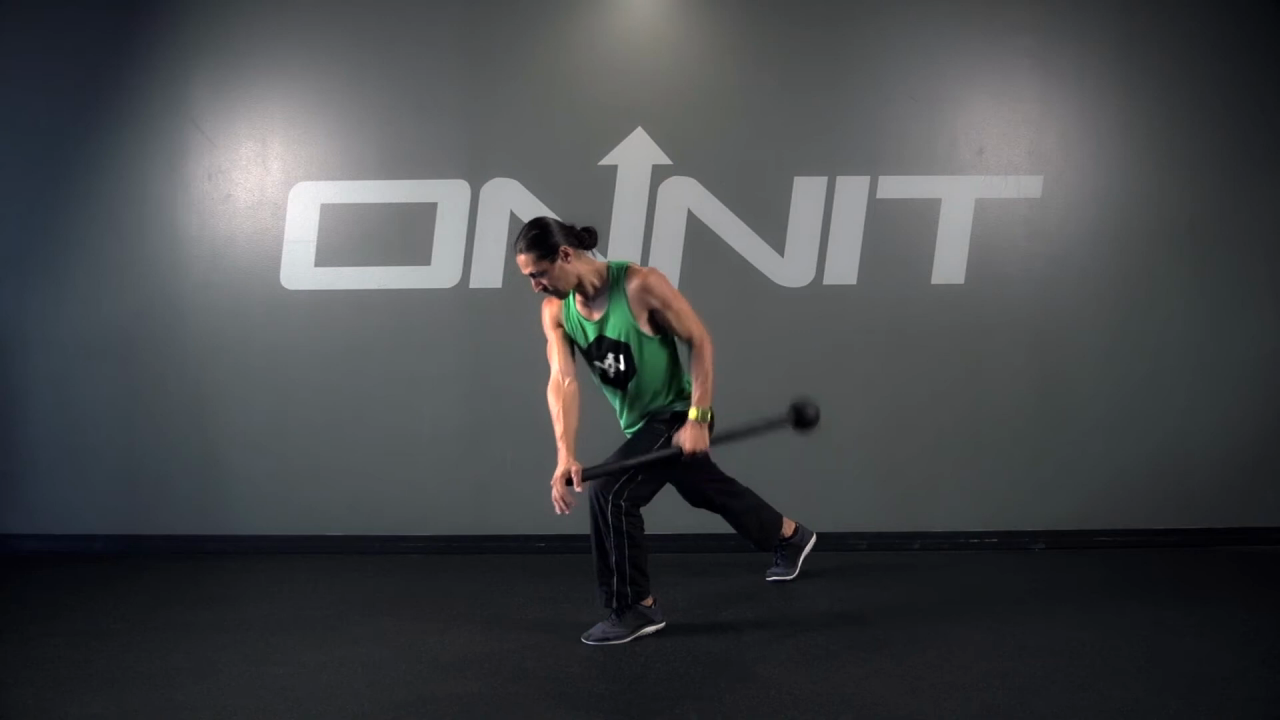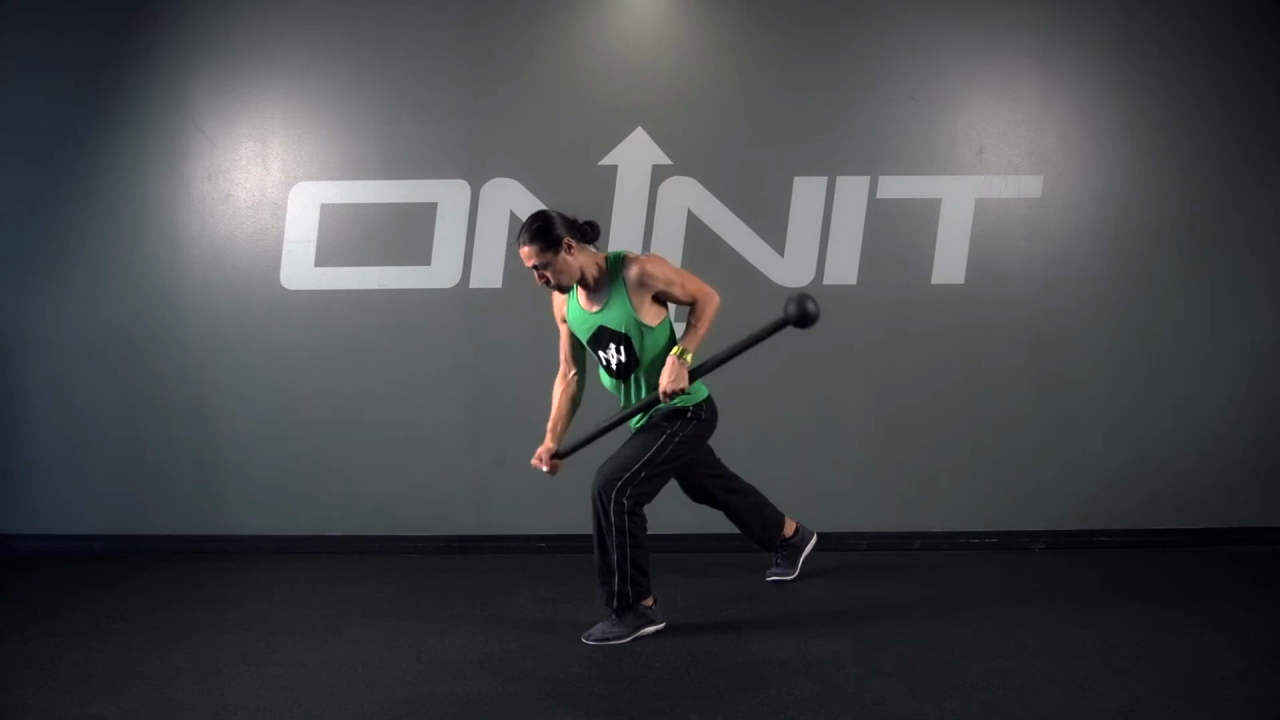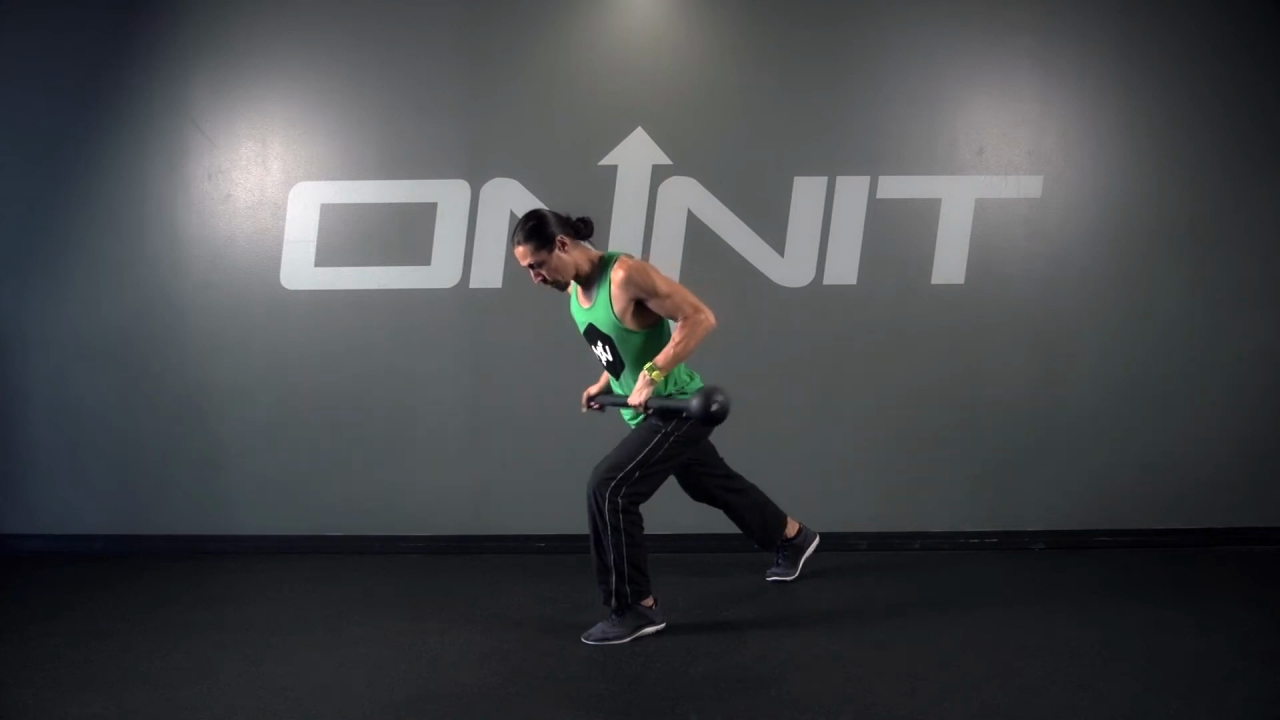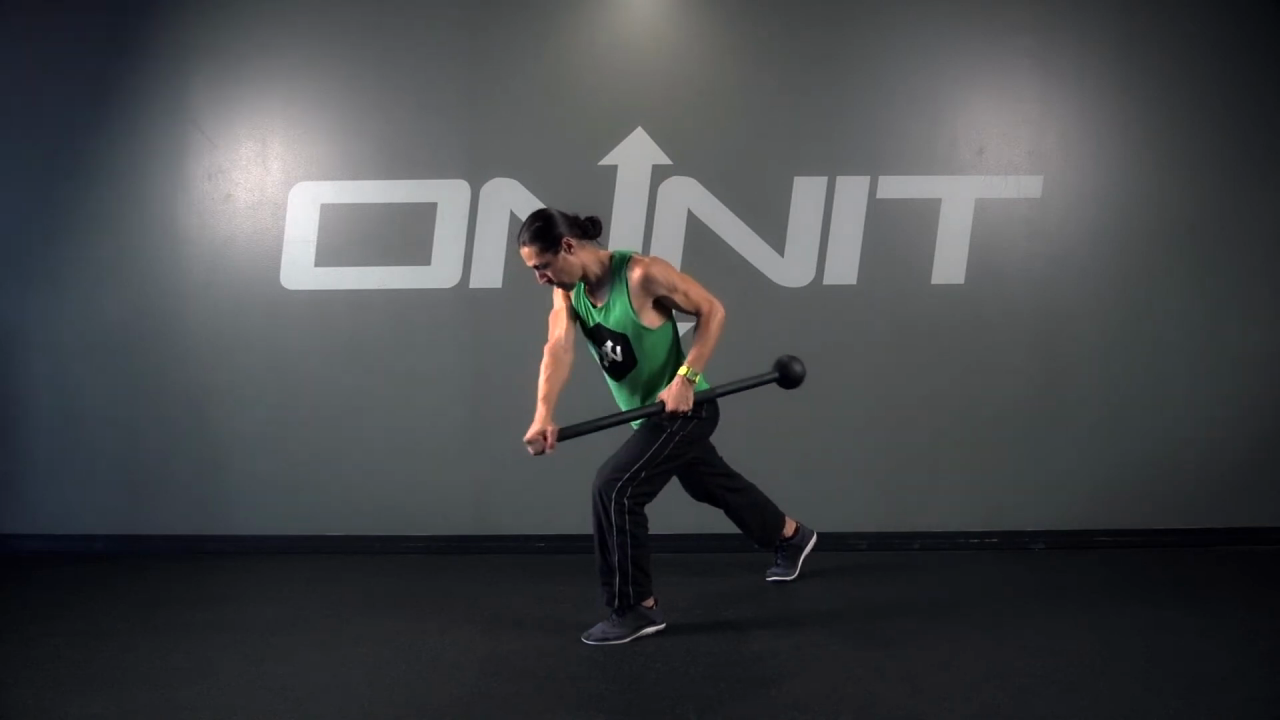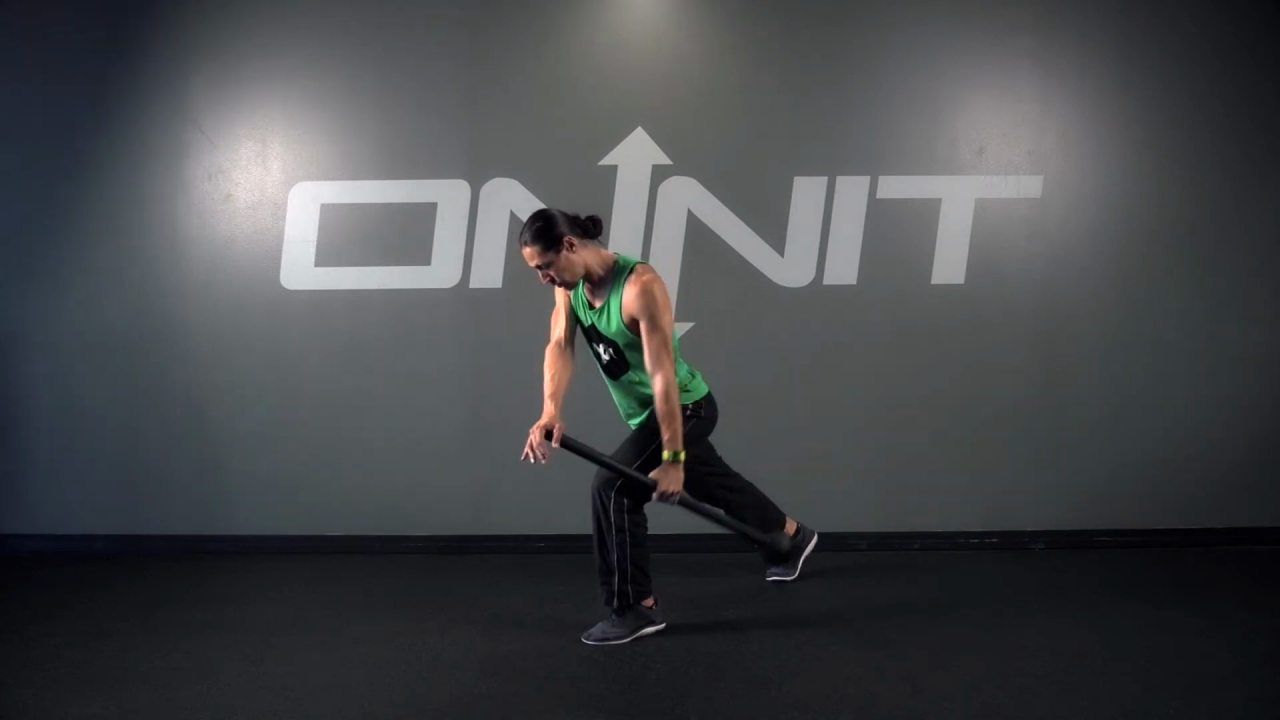
dt=1s
person 1, frame 1
left shoulder: (639, 284)
right shoulder: (555, 312)
left elbow: (700, 341)
right elbow: (562, 382)
left wrist: (698, 417)
right wrist: (565, 455)
left hip: (676, 417)
right hip: (640, 425)
left knee: (609, 492)
right knee: (709, 491)
left ankle: (636, 608)
right ankle: (791, 536)
person 1, frame 2
left shoulder: (638, 272)
right shoulder: (563, 301)
left elbow: (707, 297)
right elbow: (571, 373)
left wrist: (679, 358)
right wrist: (553, 438)
left hip: (684, 409)
right hip: (648, 417)
left knee: (613, 488)
right knee: (712, 487)
left ankle: (636, 608)
right ankle: (792, 537)
person 1, frame 3
left shoulder: (626, 275)
right shoulder: (575, 288)
left elbow: (700, 318)
left wrist: (650, 375)
right wrist: (602, 384)
left hip: (679, 409)
right hip: (656, 413)
left knee: (608, 488)
right knee: (713, 485)
left ankle: (637, 608)
right ankle: (794, 538)
person 1, frame 4
left shoulder: (641, 274)
right shoulder: (566, 290)
left elbow: (712, 310)
right elbow: (558, 348)
left wrist: (685, 378)
right wrist: (543, 414)
left hip: (685, 408)
right hip: (649, 413)
left knee: (614, 488)
right knee: (712, 485)
left ankle: (637, 609)
right ankle: (792, 536)
person 1, frame 5
left shoulder: (640, 286)
right shoulder: (569, 285)
left elbow: (664, 376)
right elbow: (560, 347)
left wrist: (673, 459)
right wrist: (550, 411)
left hip: (685, 408)
right hip: (646, 413)
left knee: (613, 487)
right knee: (712, 484)
left ankle: (636, 608)
right ankle: (792, 536)
